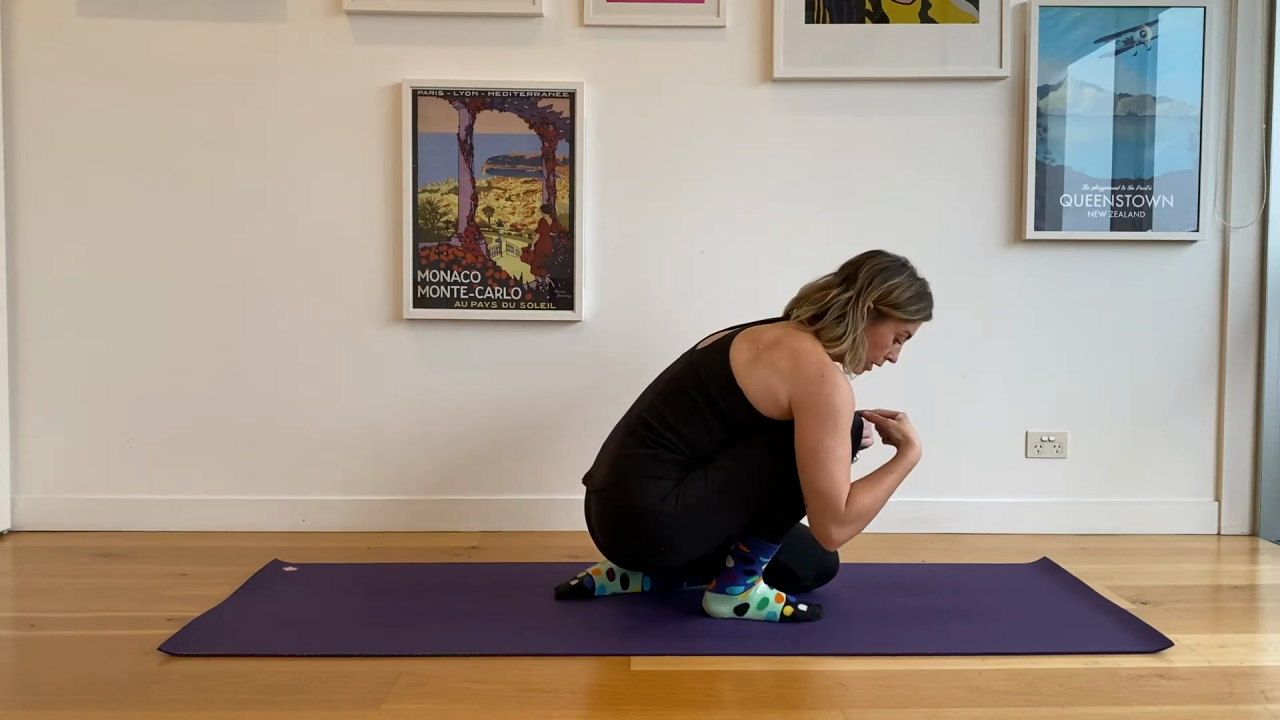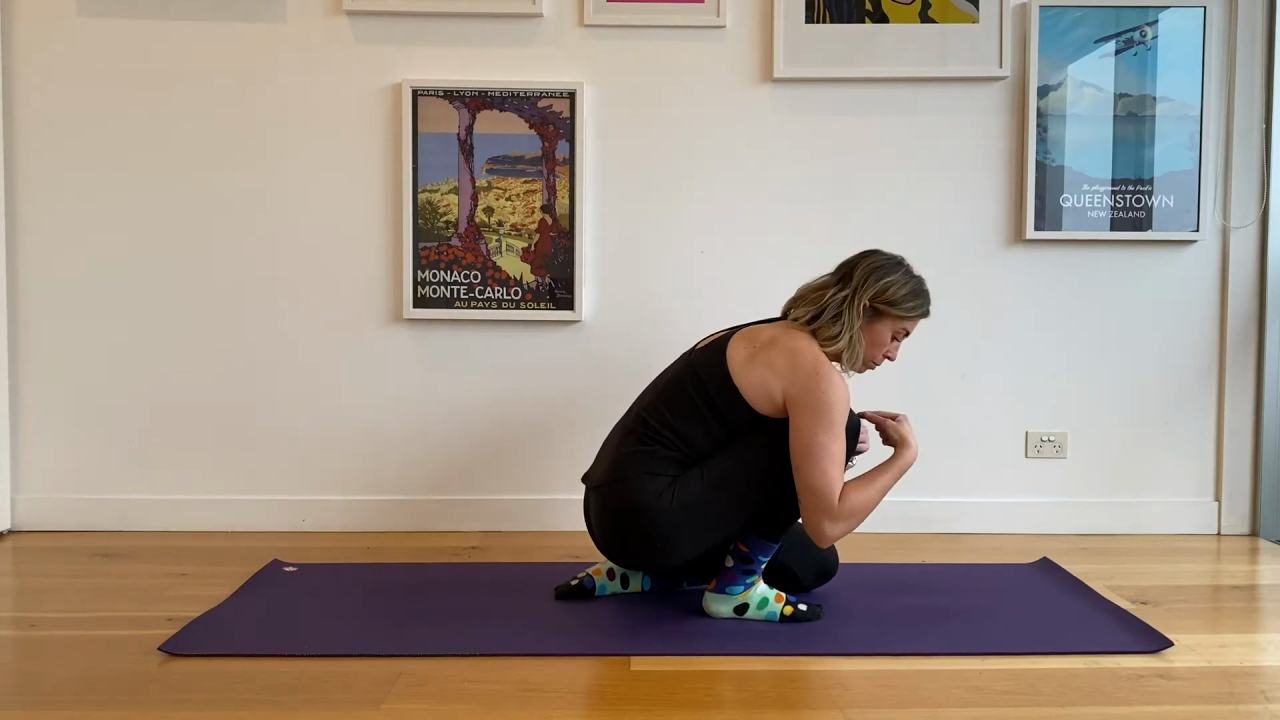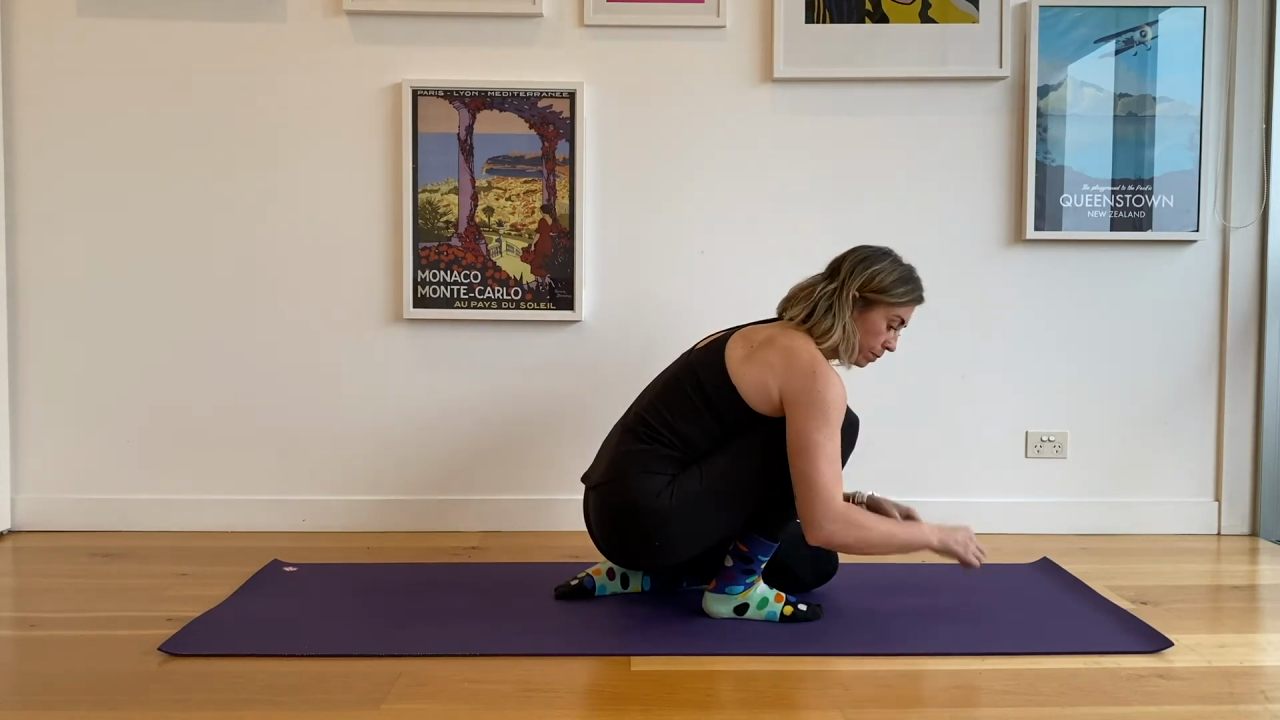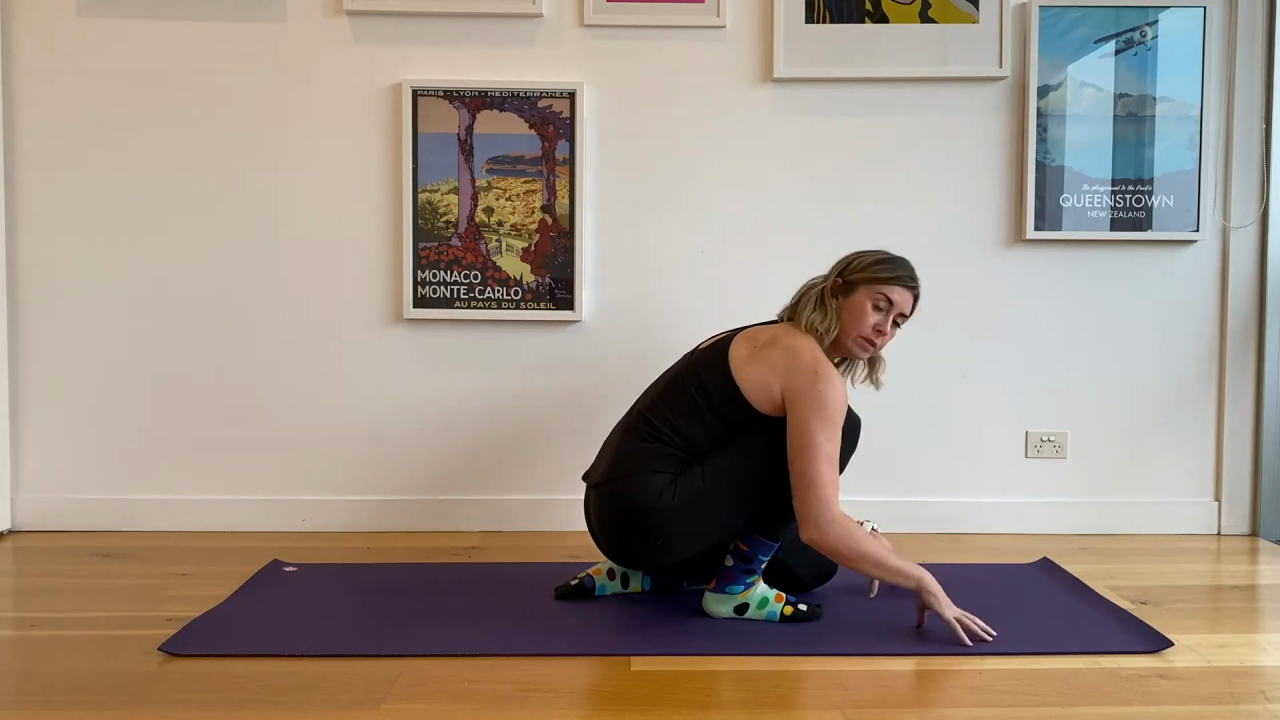
dt=0.3s
person 1, frame 1
left shoulder: (774, 338)
right shoulder: (820, 375)
right elbow: (833, 526)
left wrist: (840, 441)
right wrist: (909, 452)
right hip: (648, 517)
left knee: (813, 566)
left ankle: (640, 576)
right ankle: (736, 586)
person 1, frame 2
left shoulder: (773, 339)
right shoulder: (816, 374)
right elbow: (826, 522)
left wrist: (833, 456)
right wrist: (905, 453)
left hip: (625, 505)
right hip: (647, 515)
left knee: (813, 566)
right knee: (843, 428)
left ankle: (637, 575)
right ankle: (736, 586)
person 1, frame 3
left shoulder: (776, 341)
right shoulder: (811, 372)
left elbow: (791, 481)
right elbow: (824, 525)
left wrist: (864, 502)
right wrist: (936, 536)
left hip: (628, 505)
right hip: (646, 515)
left knee: (812, 565)
left ankle: (638, 575)
right ankle: (735, 585)
person 1, frame 4
left shoulder: (778, 343)
right shoulder: (813, 369)
left elbow: (803, 502)
right elbow: (819, 525)
left wrist: (875, 545)
right wrist: (922, 582)
left hip: (626, 504)
right hip: (646, 513)
left knee: (811, 566)
right knee: (836, 432)
left ankle: (637, 576)
right ankle: (736, 587)
